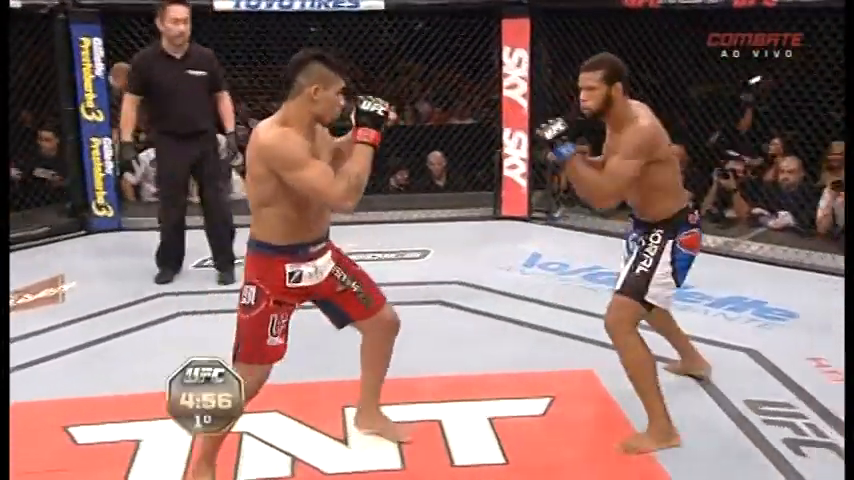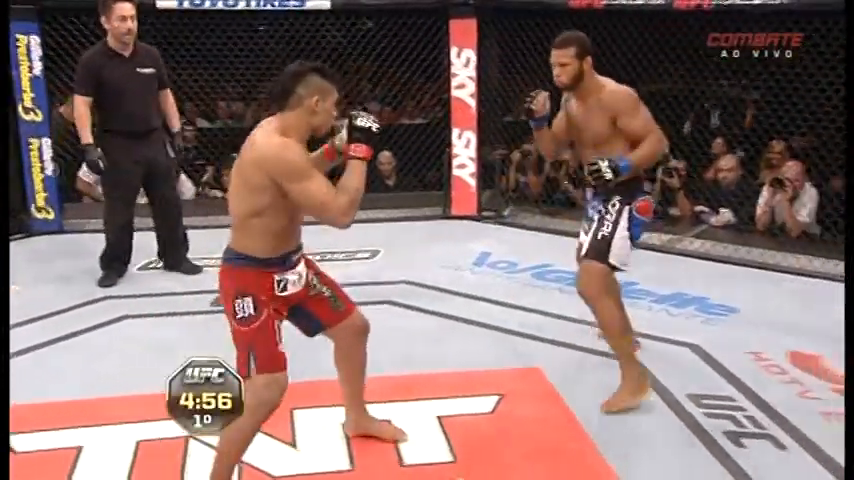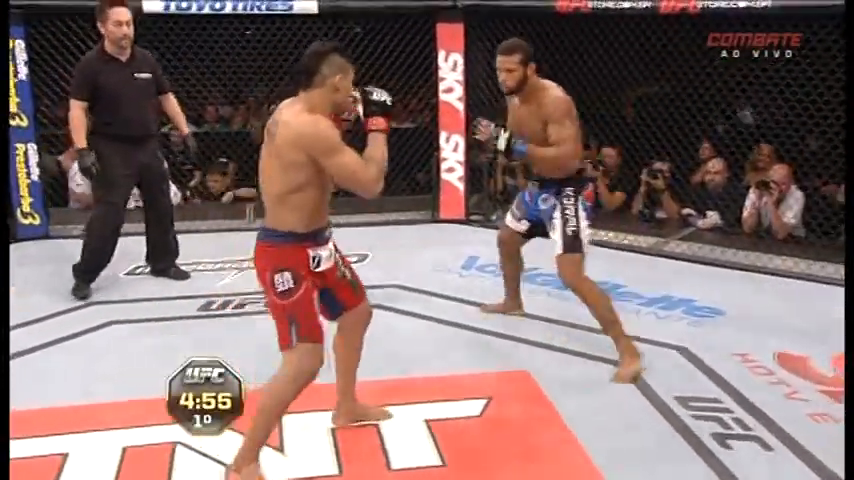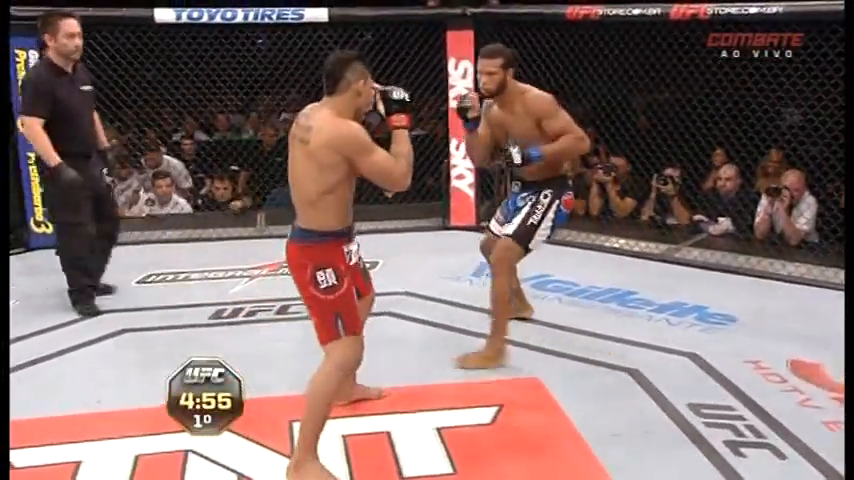
dt=0.5s
person 1, frame 1
left shoulder: (314, 128)
right shoulder: (273, 140)
left elbow: (334, 159)
right elbow: (343, 197)
left wrist: (362, 131)
right wrist: (368, 134)
left hip: (320, 254)
right hip: (274, 266)
left knee: (384, 323)
right knee: (249, 377)
left ankle: (369, 415)
person 1, frame 2
left shoulder: (279, 131)
right shoulder: (276, 149)
right elbow: (341, 213)
left wrist: (333, 151)
right wrist: (360, 150)
left hip: (289, 264)
right hip: (251, 277)
left knee: (353, 328)
right knee: (267, 390)
left ankle: (358, 418)
person 1, frame 3
left shoulder: (293, 109)
right shoulder: (310, 127)
right elbow: (370, 184)
right wrist: (377, 124)
left hip: (316, 244)
right hip: (285, 253)
left knee: (357, 313)
right knee: (304, 363)
left ankle: (347, 406)
person 1, frame 4
left shoulder: (310, 115)
right shoulder: (344, 131)
right elbow: (400, 178)
left wrist: (370, 112)
right wrist: (399, 120)
left hip: (329, 241)
right hip: (319, 252)
left knee: (361, 302)
right knee: (344, 351)
left ankle: (346, 388)
person 2, frame 1
left shoulder: (641, 130)
right shoulder: (618, 116)
left elbow: (604, 197)
right elbow: (607, 172)
left wrist: (565, 150)
right wrist: (572, 152)
left hip: (670, 232)
right hip: (649, 224)
left knee: (619, 322)
right knee: (640, 300)
left ankle: (661, 428)
right ankle: (693, 360)
person 2, frame 2
left shoulder: (617, 97)
right shoulder: (570, 99)
left elbow: (658, 143)
right elbow: (550, 150)
left wrist: (620, 166)
right wrist: (540, 121)
left hip: (625, 200)
right hip: (600, 196)
left knee: (590, 284)
right knee: (590, 265)
left ankle: (633, 376)
right ankle: (623, 333)
person 2, frame 3
left shoulder: (554, 100)
right shoulder: (514, 98)
left elbow: (566, 158)
left wrist: (517, 147)
right wrist: (495, 138)
left hip: (567, 190)
right hip: (539, 184)
left knee: (571, 275)
right knee: (506, 240)
left ankle: (628, 351)
right ankle: (512, 301)
person 2, frame 4
left shoulder: (537, 102)
right shoulder: (491, 106)
left elbow: (581, 142)
right elbow: (478, 158)
left wrist: (532, 153)
right wrist: (468, 122)
left hip: (548, 191)
right hip: (521, 186)
left knee: (500, 258)
right knee: (489, 244)
left ankle: (495, 348)
right ankle: (518, 304)
person 3, frame 1
left shoulder: (206, 58)
right shoulder: (145, 60)
left elbow: (221, 96)
right elbow: (131, 102)
left wrist: (231, 133)
right wrist: (126, 143)
left hip: (206, 142)
right hip: (170, 145)
left knee: (217, 205)
right knee: (170, 208)
left ankle: (225, 264)
right ankle: (168, 263)
person 3, frame 2
left shoulder: (151, 55)
right shoulder: (92, 60)
left elbow: (164, 94)
right elbow: (82, 105)
left wrist: (175, 131)
right wrist: (88, 146)
left hip: (154, 140)
right hip: (118, 145)
left knee: (168, 202)
right knee: (119, 208)
left ankle: (175, 257)
right ankle: (113, 265)
person 3, frame 3
left shoulder: (147, 60)
right shoulder: (90, 65)
left elbow: (166, 98)
right elbow: (77, 109)
left wrist: (185, 132)
right wrist: (82, 150)
left hip: (148, 146)
right hip: (111, 150)
left knee: (161, 207)
right knee: (107, 213)
left ankle: (163, 262)
right ankle: (84, 275)
person 3, frame 4
left shoulder: (82, 72)
right shoulder: (39, 79)
right elbow: (32, 127)
left wrist: (104, 148)
right wrist: (59, 167)
left hip: (90, 162)
right hip: (64, 168)
left knee: (108, 220)
right knee: (76, 232)
left ankle: (89, 279)
right ankle: (82, 293)
